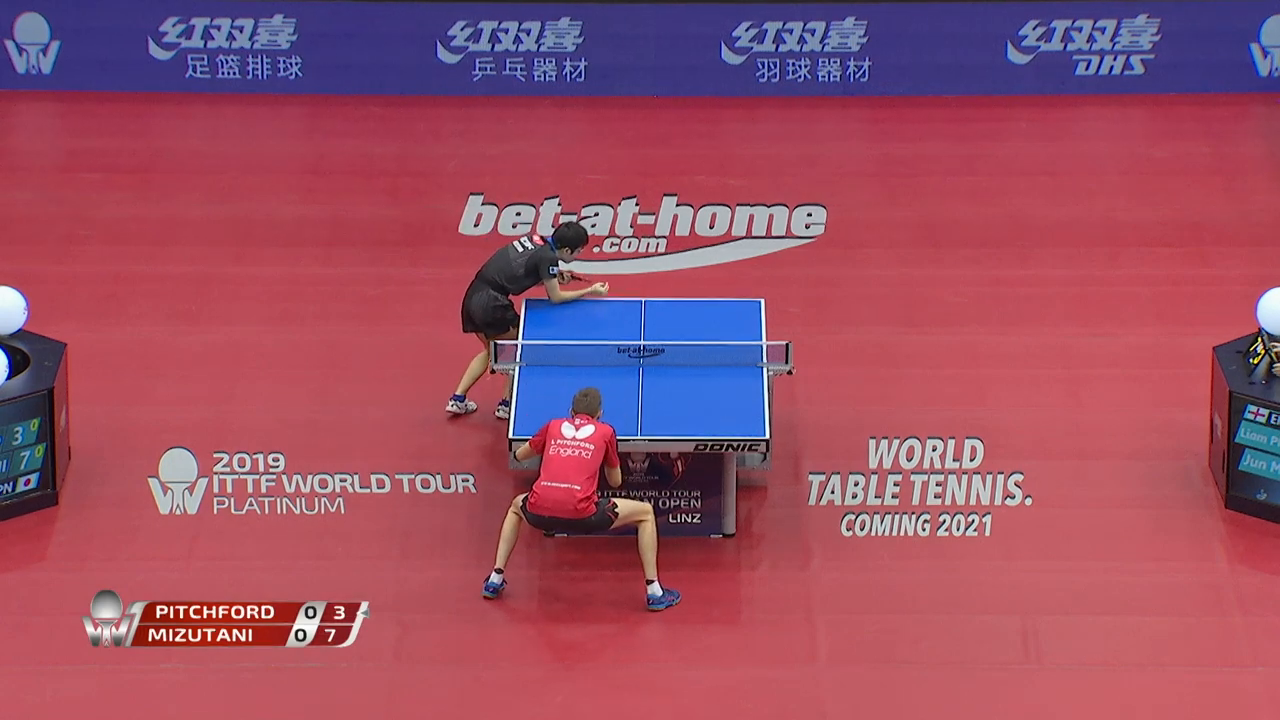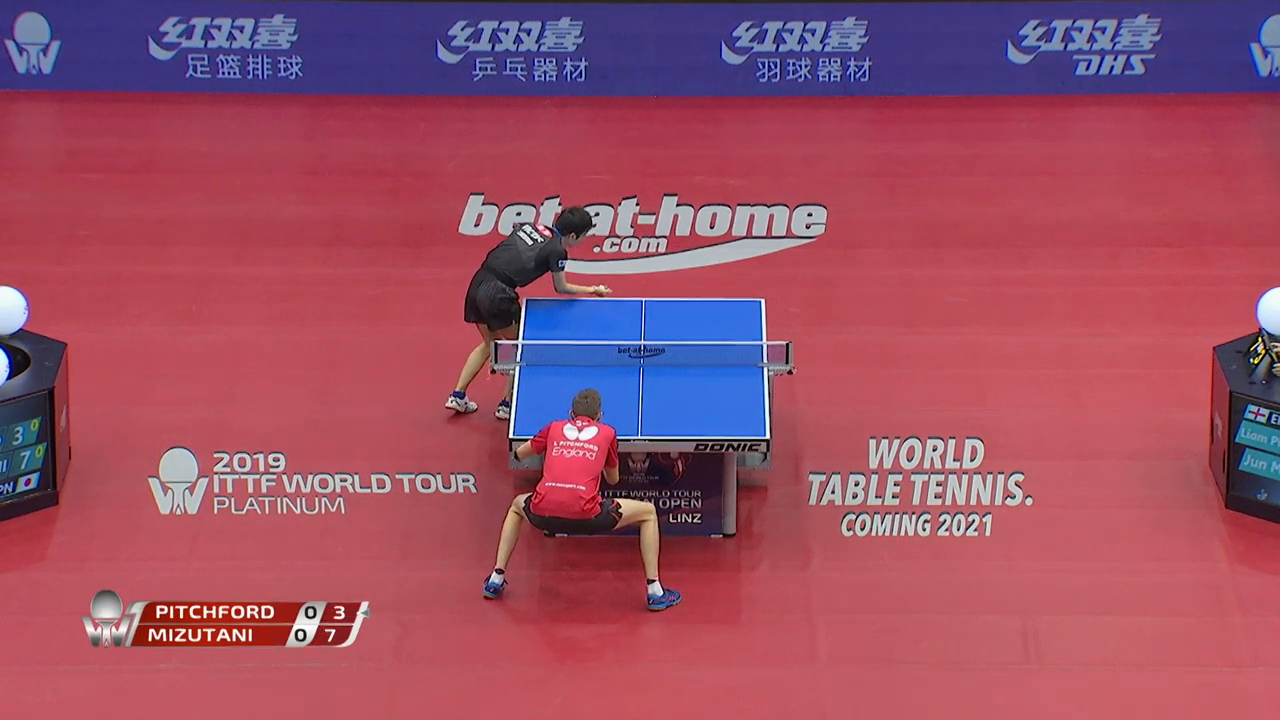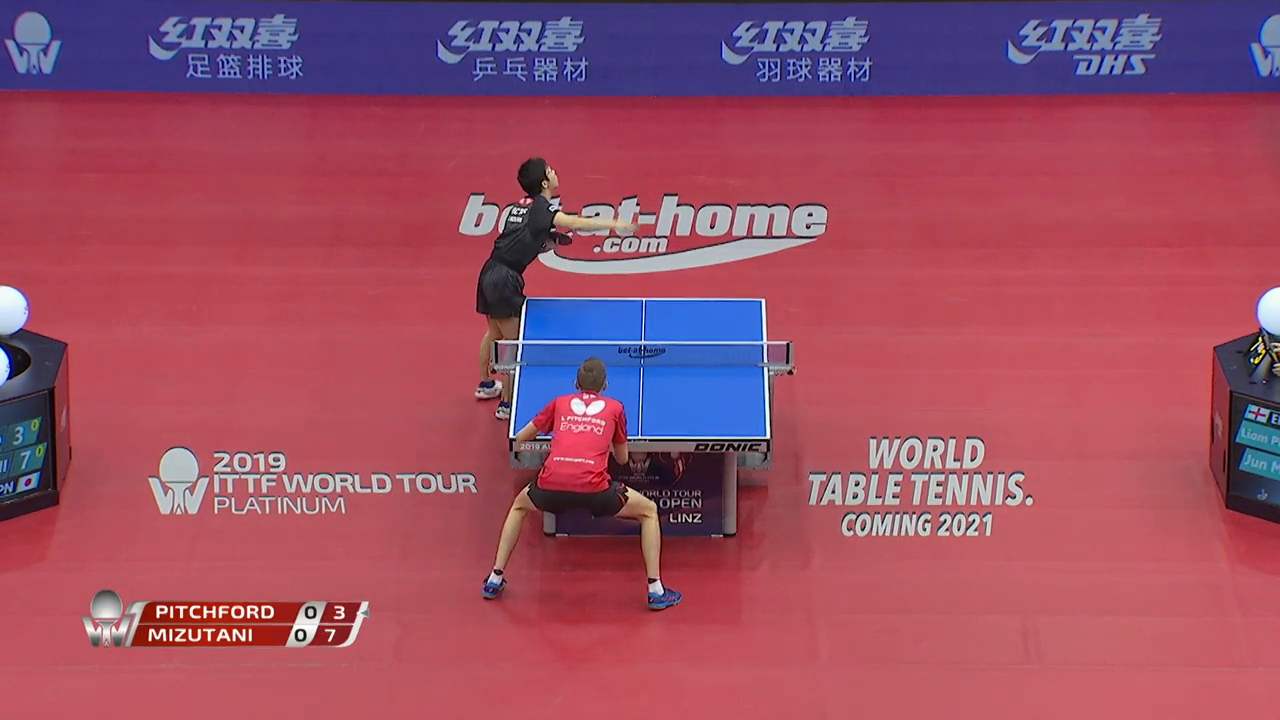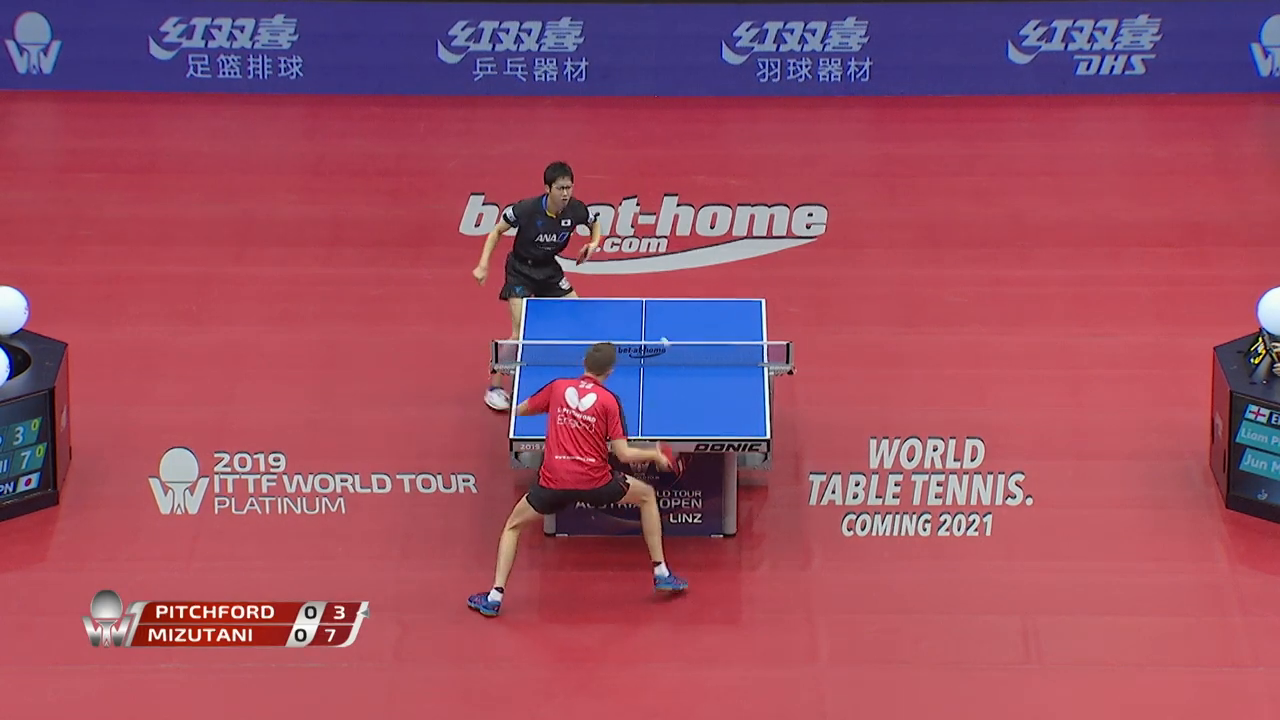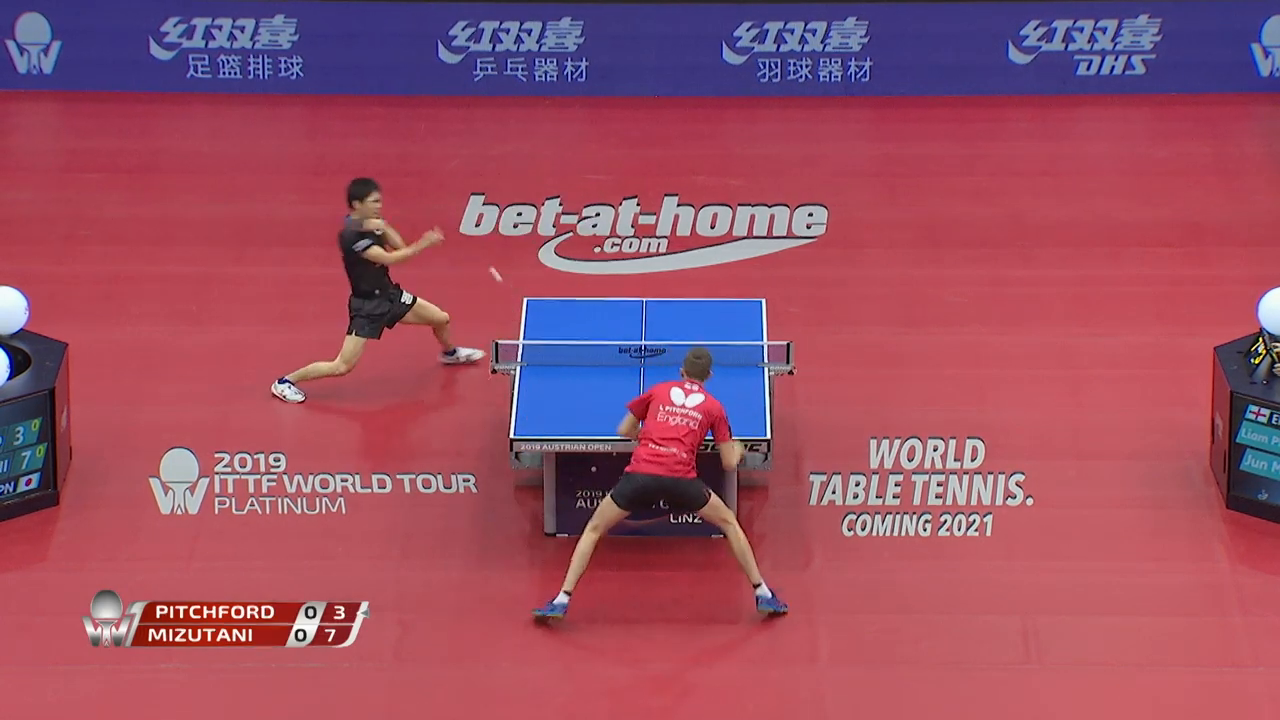
dt=1s
person 1, frame 1
left shoulder: (553, 426)
right shoulder: (606, 431)
left elbow: (520, 455)
right elbow: (615, 482)
left hip: (540, 510)
right hip: (581, 512)
left knee: (517, 505)
right knee: (646, 513)
left ankle: (495, 579)
right ankle: (654, 592)
person 1, frame 2
left shoulder: (554, 428)
right shoulder: (607, 433)
left elbow: (520, 453)
right elbow: (613, 479)
left hip: (543, 512)
right hip: (585, 515)
left knee: (517, 505)
right knee: (648, 513)
left ankle: (496, 579)
right ankle: (655, 591)
person 1, frame 3
left shoulder: (559, 403)
right shoulder: (615, 408)
left elbow: (520, 439)
right elbow: (622, 458)
left hip: (551, 485)
right hip: (593, 488)
left knee: (519, 506)
right knee: (649, 511)
left ankle: (495, 579)
right ankle: (655, 590)
person 1, frame 4
left shoulder: (557, 386)
right shoulder: (609, 401)
left elbow: (521, 410)
right elbow: (623, 454)
right wrist: (655, 456)
left hip: (554, 482)
right hip: (595, 482)
left knee: (513, 526)
right knee: (647, 495)
left ankle: (494, 596)
right ankle: (662, 574)
person 1, frame 5
left shoulder: (657, 390)
right shoulder: (714, 407)
left elbow: (624, 431)
right elbow: (730, 463)
right wrist: (738, 451)
left hip: (641, 474)
right hip: (680, 479)
left knee: (594, 530)
right knee: (729, 523)
left ankle: (562, 600)
right ankle: (763, 594)
person 2, frame 1
left shoulder: (535, 240)
right shoulder: (548, 257)
right elbow: (556, 297)
left wrist: (554, 277)
right wrist: (590, 291)
left hip: (473, 296)
right hip: (491, 303)
left knee: (492, 350)
left ankle: (458, 399)
right ankle: (507, 404)
person 2, frame 2
left shoulder: (531, 228)
right shoulder: (556, 250)
right elbow: (561, 288)
right wrist: (592, 290)
left hip: (478, 284)
right hip: (497, 294)
left knee: (489, 343)
left ankle: (458, 395)
right ankle: (507, 404)
person 2, frame 3
left shoulder: (521, 207)
right shoulder: (542, 209)
right elbow: (573, 223)
left wrist: (543, 245)
right wrist: (613, 224)
left hip: (490, 272)
right hip: (505, 278)
left knee: (495, 333)
right knee: (513, 343)
left ankle: (486, 384)
right ankle: (507, 405)
person 2, frame 4
left shoulder: (576, 209)
right shoulder: (526, 208)
left elbow: (596, 223)
right elbow: (496, 231)
left wrist: (593, 244)
right wrist: (483, 264)
left hip: (549, 269)
right hip: (521, 271)
right knee: (521, 332)
right ankle: (495, 388)
person 2, frame 5
left shoulder: (368, 224)
right shoulder: (351, 234)
left elbow: (399, 246)
right elbow: (387, 259)
left wrist: (384, 228)
right wrist: (421, 245)
left hip: (389, 293)
right hip: (367, 304)
left knee: (442, 319)
right knee: (342, 367)
left ankle: (450, 353)
right ankle: (285, 381)
